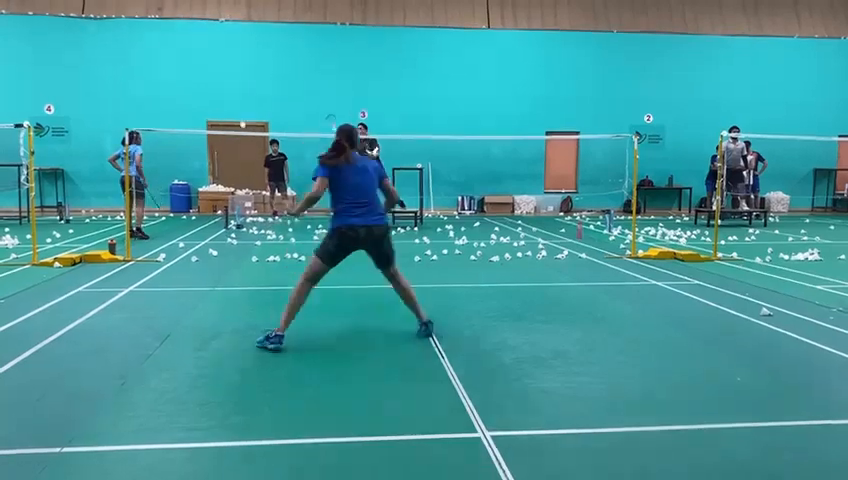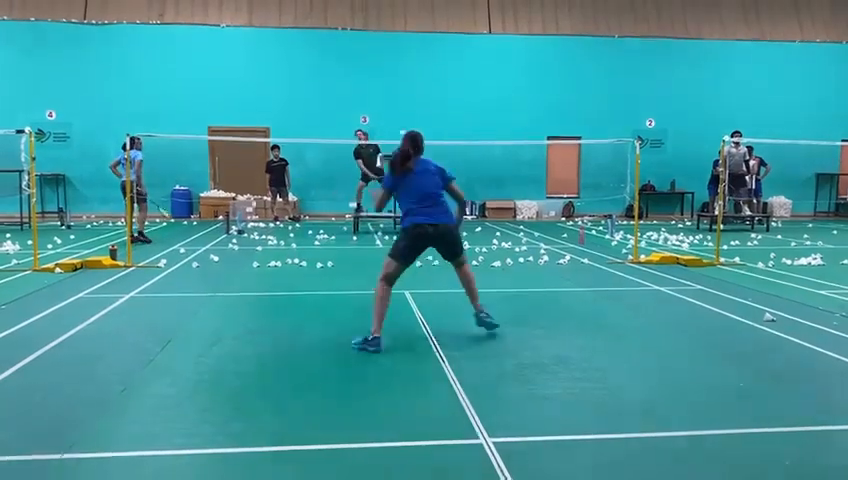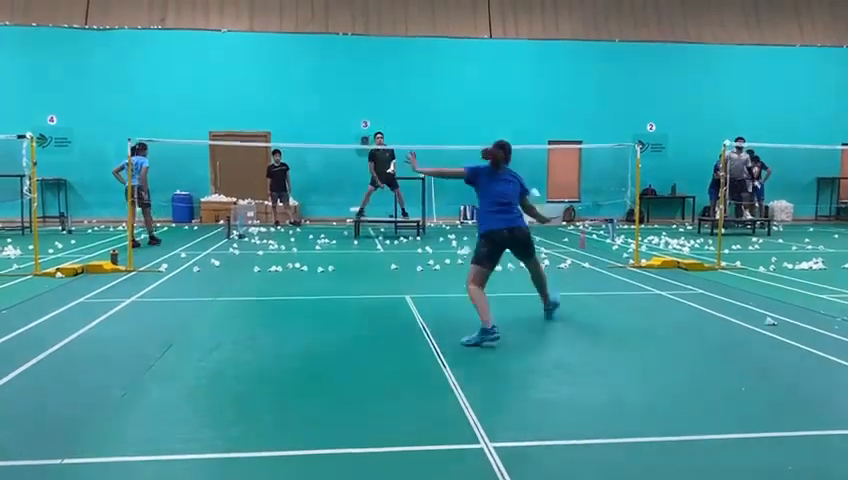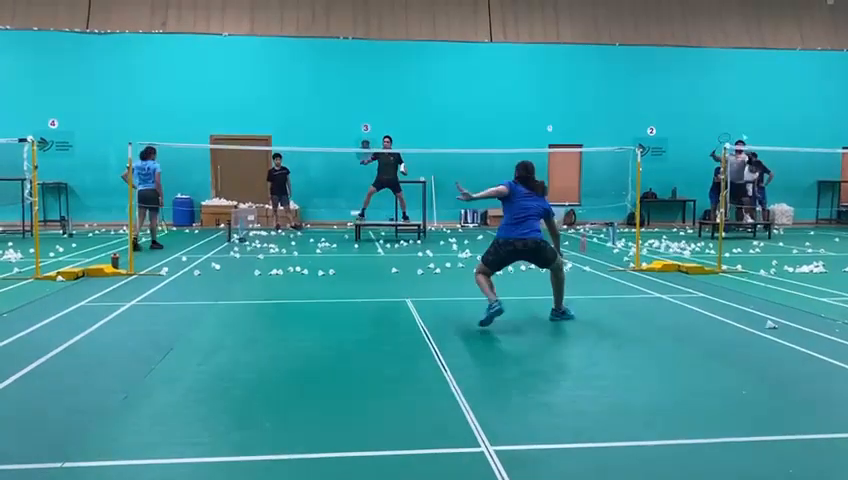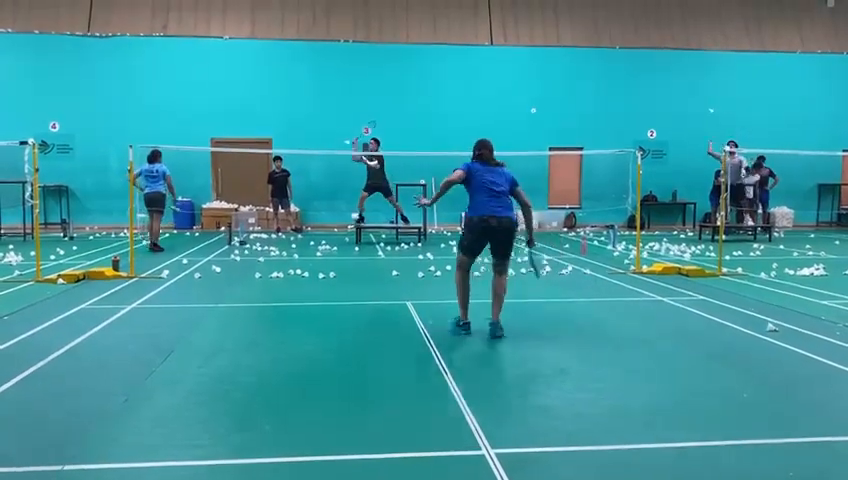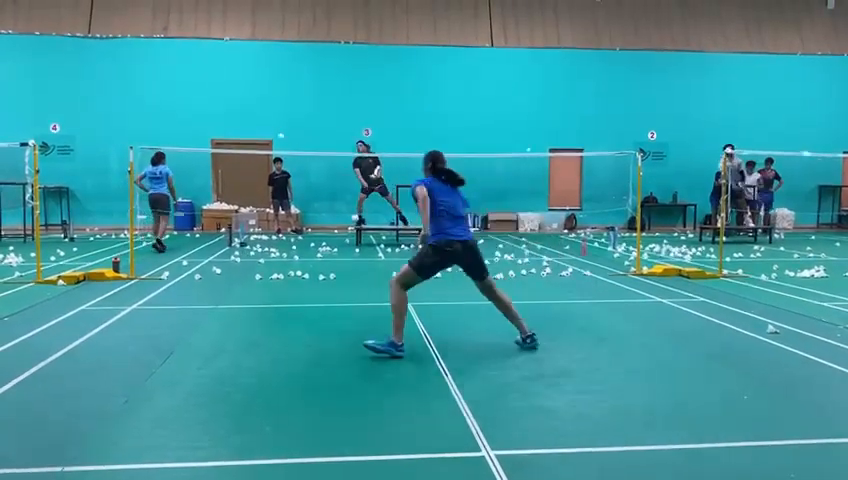
dt=0.3s
person 1, frame 1
left shoulder: (329, 165)
right shoulder: (373, 164)
left elbow: (315, 194)
right elbow: (392, 198)
left wrist: (295, 210)
left hip: (345, 230)
right hip: (377, 229)
left knee: (308, 279)
right knee: (393, 275)
left ankle: (278, 335)
right ankle: (422, 321)
person 1, frame 2
left shoulder: (395, 172)
right shoulder: (436, 168)
left elbow: (379, 206)
right elbow: (461, 198)
right wrist: (459, 219)
left hip: (414, 230)
right hip: (444, 227)
left knee: (385, 281)
right knee: (461, 265)
left ankle: (375, 337)
right ankle: (480, 313)
person 1, frame 3
left shoulder: (479, 172)
right shoulder: (516, 177)
left elbow: (449, 173)
right elbow: (529, 209)
left wrist: (419, 169)
right wrist: (544, 218)
left hip: (490, 234)
right hip: (518, 231)
left knee: (474, 285)
right knee: (533, 264)
left ankle: (488, 328)
right ankle: (547, 304)
person 1, frame 4
left shoulder: (510, 187)
right shoulder: (543, 200)
left elbow: (497, 191)
right elbow: (554, 231)
left wrist: (473, 197)
right wrist: (558, 251)
left hip: (506, 243)
right hip: (535, 244)
left knee: (481, 273)
right knee: (558, 266)
left ankle: (493, 303)
right ankle: (558, 310)
person 1, frame 5
left shoulder: (469, 168)
right shoulder: (506, 174)
left elbow: (451, 180)
right elbow: (526, 205)
left wrist: (431, 201)
right wrist: (529, 234)
left hip: (478, 221)
right hip: (506, 222)
left knee: (462, 269)
right knee: (500, 272)
left ankle: (463, 321)
right ankle: (496, 322)
person 1, frame 6
left shoulder: (421, 183)
right shoulder: (454, 189)
left elbow: (422, 197)
left wrist: (426, 232)
left hip: (442, 245)
right hip: (467, 244)
left knee: (398, 284)
right knee: (491, 291)
left ankle: (396, 343)
right ankle: (527, 335)
